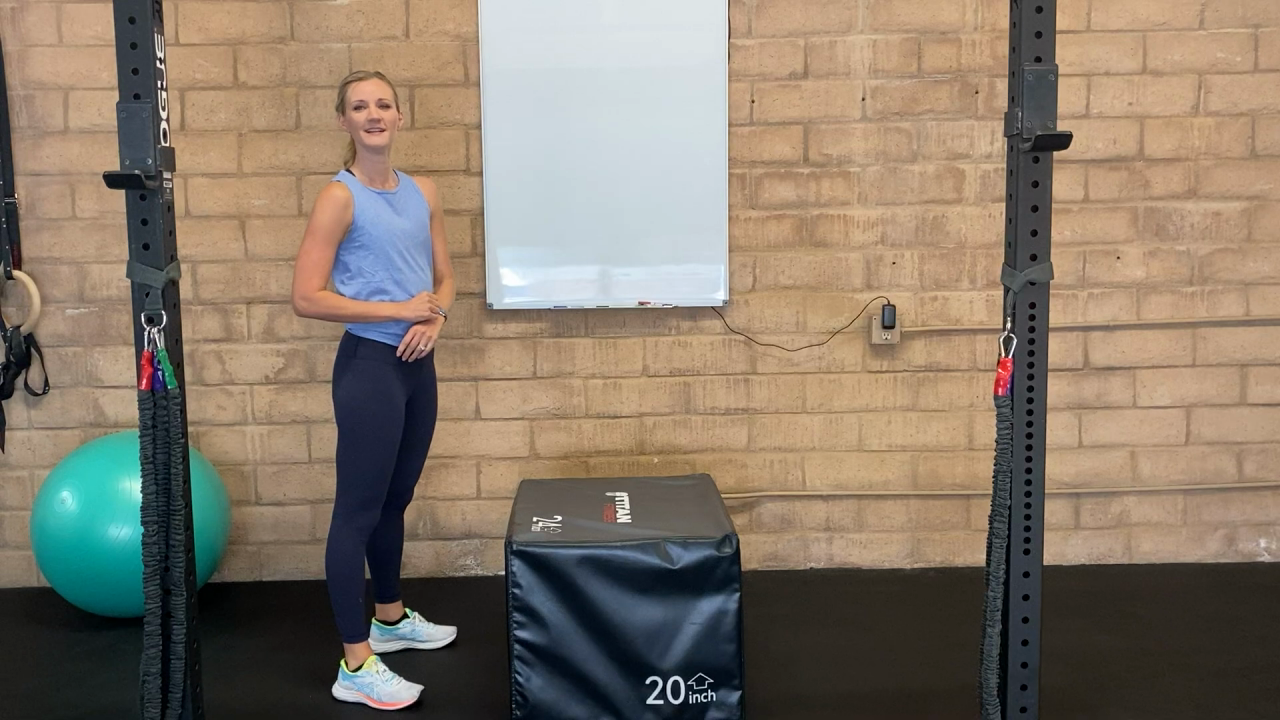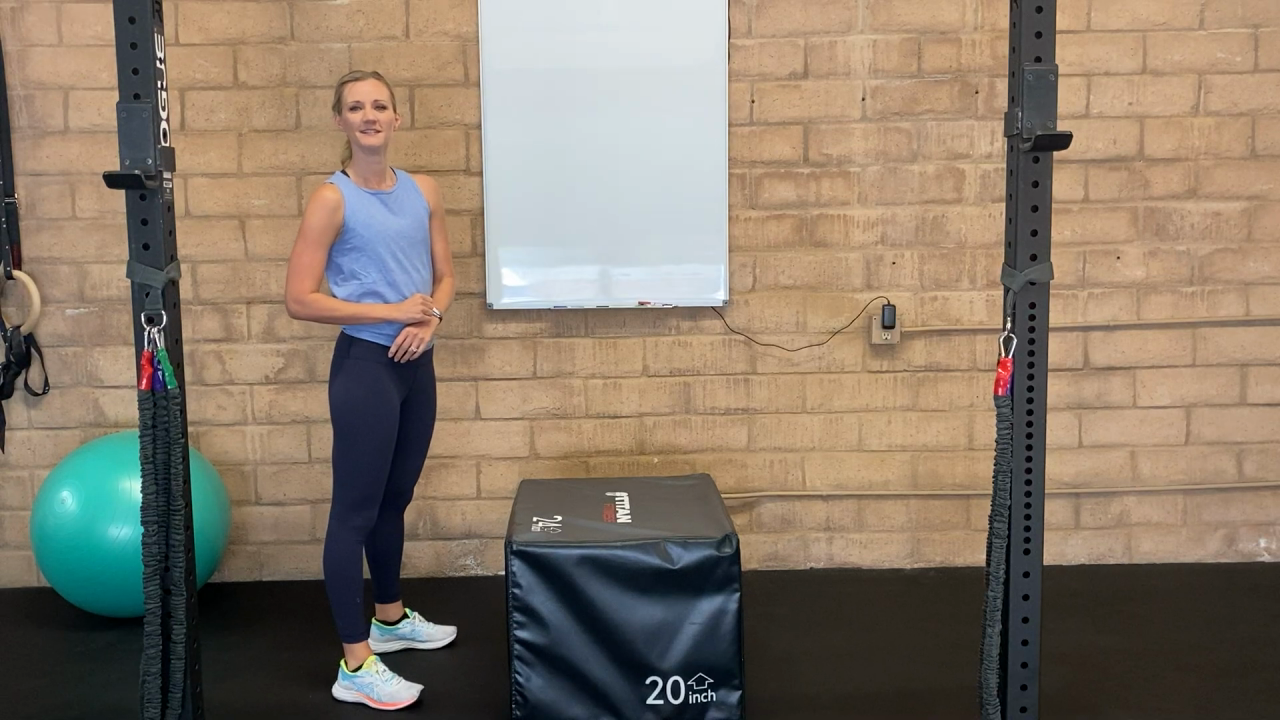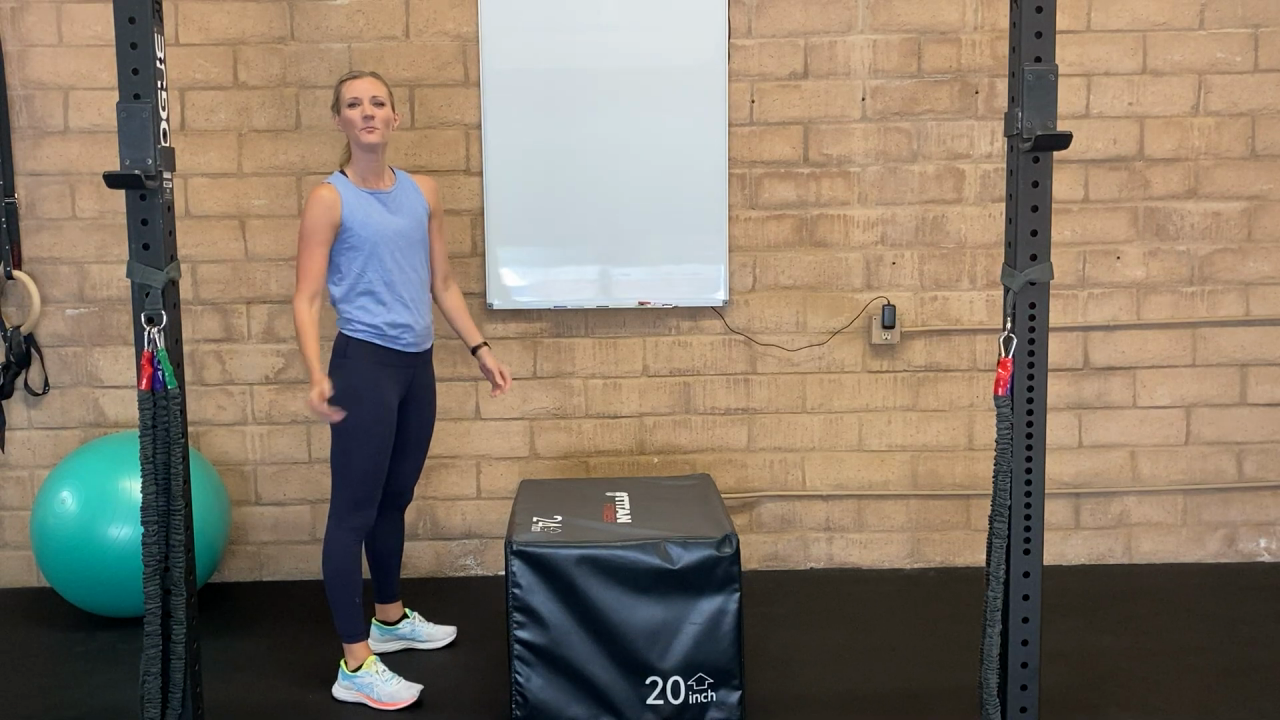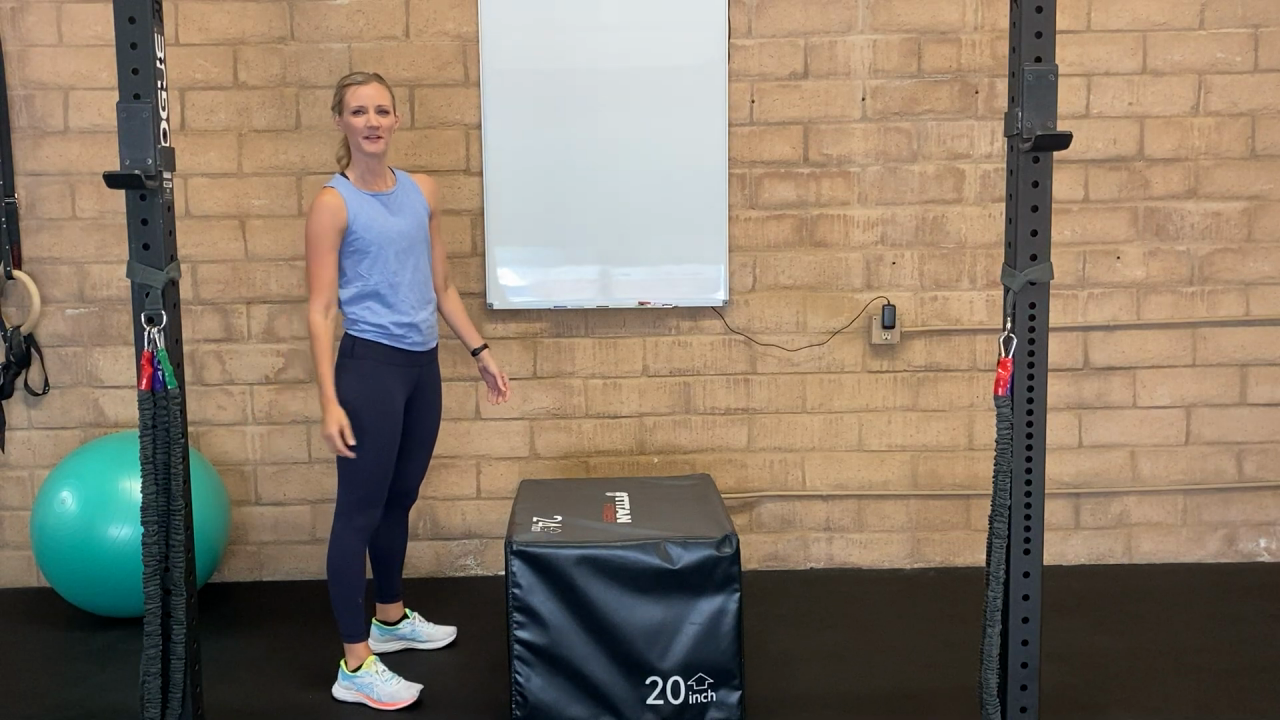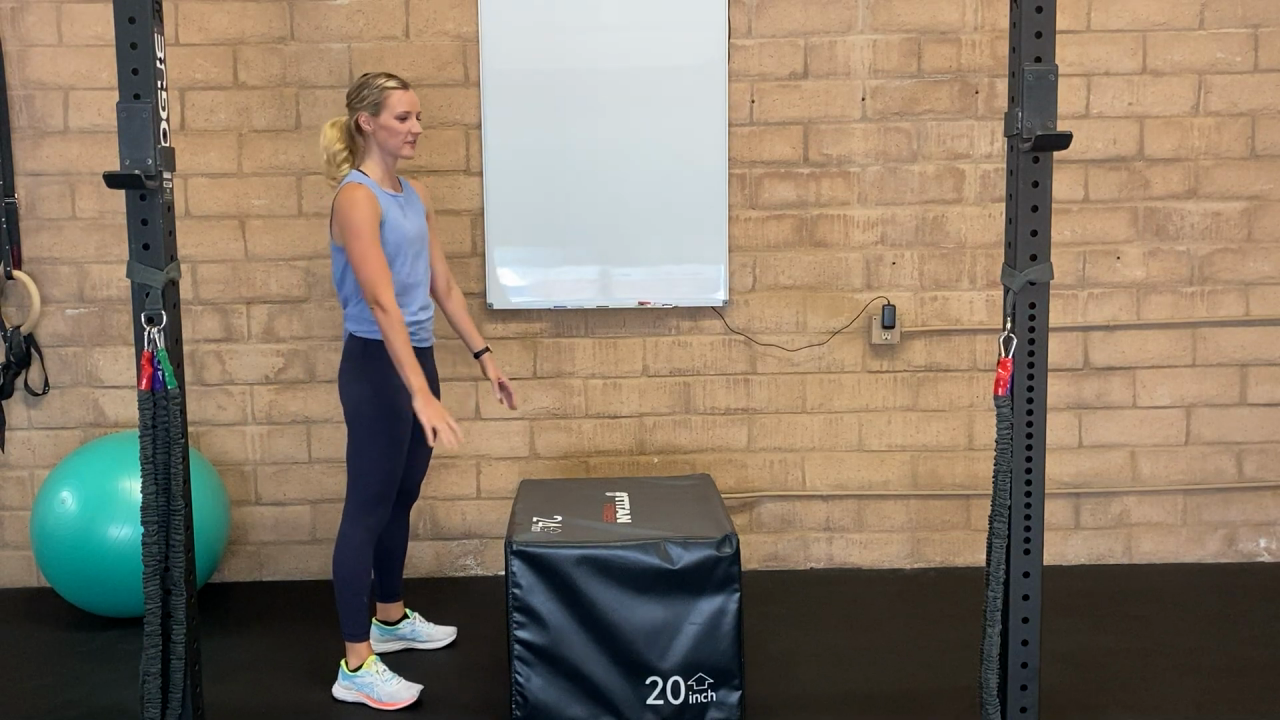
dt=1s
person 1, frame 1
left shoulder: (422, 192)
right shoulder: (340, 197)
left elbow: (443, 278)
right elbow: (306, 298)
left wrist: (434, 318)
right wrist: (397, 310)
left hip: (417, 365)
right hip: (369, 365)
left knee: (395, 500)
right knee: (358, 509)
left ankle: (390, 618)
right ankle: (355, 666)
person 1, frame 2
left shoulder: (422, 190)
right shoulder: (331, 199)
left elbow: (444, 277)
right elbow: (300, 300)
left wrist: (429, 320)
right wrist: (391, 312)
left hip: (415, 365)
right hip: (364, 366)
left knee: (394, 500)
right knee: (355, 510)
left ankle: (392, 619)
right ankle: (355, 666)
person 1, frame 3
left shoulder: (423, 192)
right shoulder: (328, 199)
left elbow: (442, 282)
right elbow: (307, 298)
left wrist: (478, 347)
right wrist: (317, 377)
left hip: (416, 365)
right hip: (363, 366)
left knee: (395, 500)
right knee: (354, 509)
left ankle: (390, 618)
right ankle: (355, 666)
person 1, frame 4
left shoulder: (422, 191)
right shoulder: (332, 203)
right elbow: (322, 309)
left wrist: (479, 351)
right wrist: (329, 401)
left hip: (422, 365)
right hip: (370, 366)
left knee: (399, 500)
right knee: (360, 509)
left ankle: (391, 617)
right ankle: (355, 666)
person 1, frame 5
left shoulder: (415, 194)
right shoulder: (356, 198)
left elbow: (444, 287)
right elbow: (382, 302)
left wrist: (483, 355)
right wrist: (419, 392)
left hip: (416, 358)
right hip: (375, 366)
left knee: (401, 499)
right knee: (368, 506)
left ankle: (391, 617)
right ankle: (355, 666)
